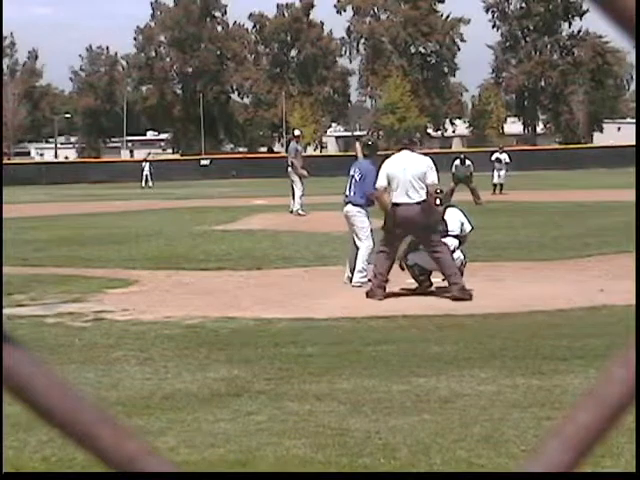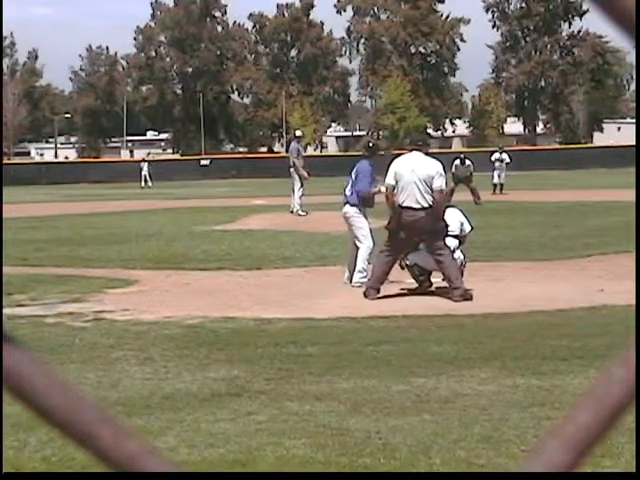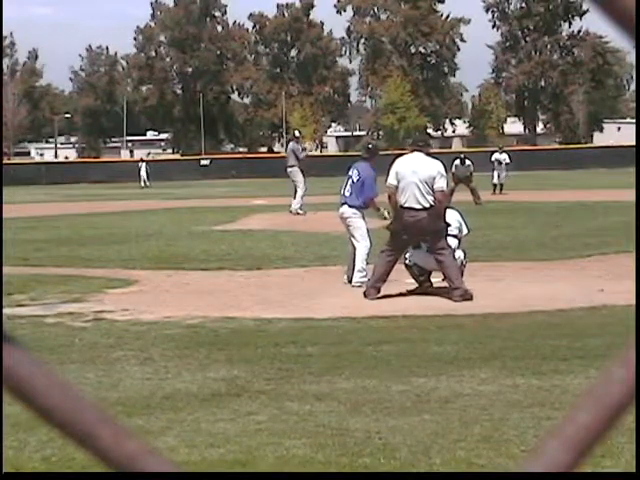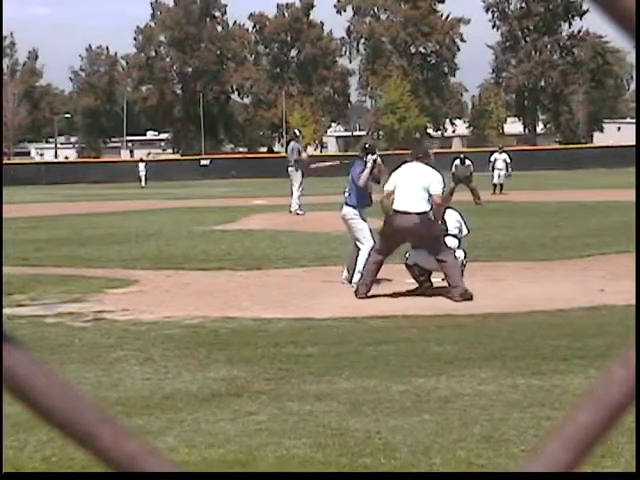
dt=0.7s
person 1, frame 1
left shoulder: (388, 163)
right shoulder: (424, 160)
left elbow: (379, 194)
right elbow: (433, 191)
left wrist: (390, 213)
right wrist: (434, 212)
left hip: (399, 212)
right hip: (422, 211)
left knee: (386, 250)
right knee: (438, 248)
left ankle: (377, 288)
right ankle: (457, 287)
person 1, frame 2
left shoulder: (398, 162)
right shoulder: (434, 164)
left elbow: (389, 193)
right elbow: (438, 197)
left wrist: (395, 213)
right wrist: (438, 218)
left hip: (403, 215)
right hip: (426, 215)
left knee: (388, 252)
right knee: (442, 252)
left ankle: (372, 289)
right ankle: (458, 290)
person 1, frame 3
left shoulder: (399, 162)
right shoulder: (436, 165)
left elbow: (391, 193)
right elbow: (440, 197)
left wrist: (397, 215)
right wrist: (440, 218)
left hip: (405, 215)
right hip: (428, 216)
left knee: (389, 252)
right knee: (444, 252)
left ankle: (372, 289)
right ankle: (458, 291)
person 1, frame 4
left shoulder: (399, 171)
right shoulder: (433, 174)
left elbow: (385, 197)
right elbow: (438, 202)
left wrist: (391, 218)
right wrist: (436, 222)
left hip: (398, 219)
right hip: (421, 220)
left knee: (378, 252)
right knee: (445, 253)
left ankle: (362, 289)
right ankle: (458, 291)
person 2, frame 1
left shoulder: (356, 164)
right shoulder: (370, 168)
right elbow: (370, 195)
left hip: (349, 207)
right hip: (358, 210)
left knee: (357, 243)
right knee: (366, 243)
left ankle: (350, 275)
right ankle: (359, 279)
person 2, frame 2
left shoulder: (360, 165)
right shoulder: (366, 167)
left elbow: (364, 188)
right elbow: (363, 192)
left wrist: (377, 189)
right wrist: (381, 189)
left hip: (349, 208)
right hip: (356, 210)
left knee: (356, 243)
right knee: (366, 244)
left ankle: (350, 276)
right ankle: (359, 279)
person 2, frame 3
left shoulder: (355, 166)
right shoulder: (369, 172)
right elbow: (369, 199)
right wrist: (381, 211)
left hip: (345, 208)
right hip: (353, 211)
left knee: (356, 243)
right knee: (363, 244)
left ankle: (350, 275)
right ankle: (359, 279)
person 2, frame 4
left shoulder: (363, 166)
right shoulder: (359, 166)
left elbow: (377, 179)
right elbow: (361, 183)
left wrist: (378, 165)
right wrist: (369, 165)
left hip: (352, 210)
right hip: (354, 211)
left knee: (359, 243)
right knee: (367, 244)
left ankle: (348, 276)
right ankle: (358, 279)
